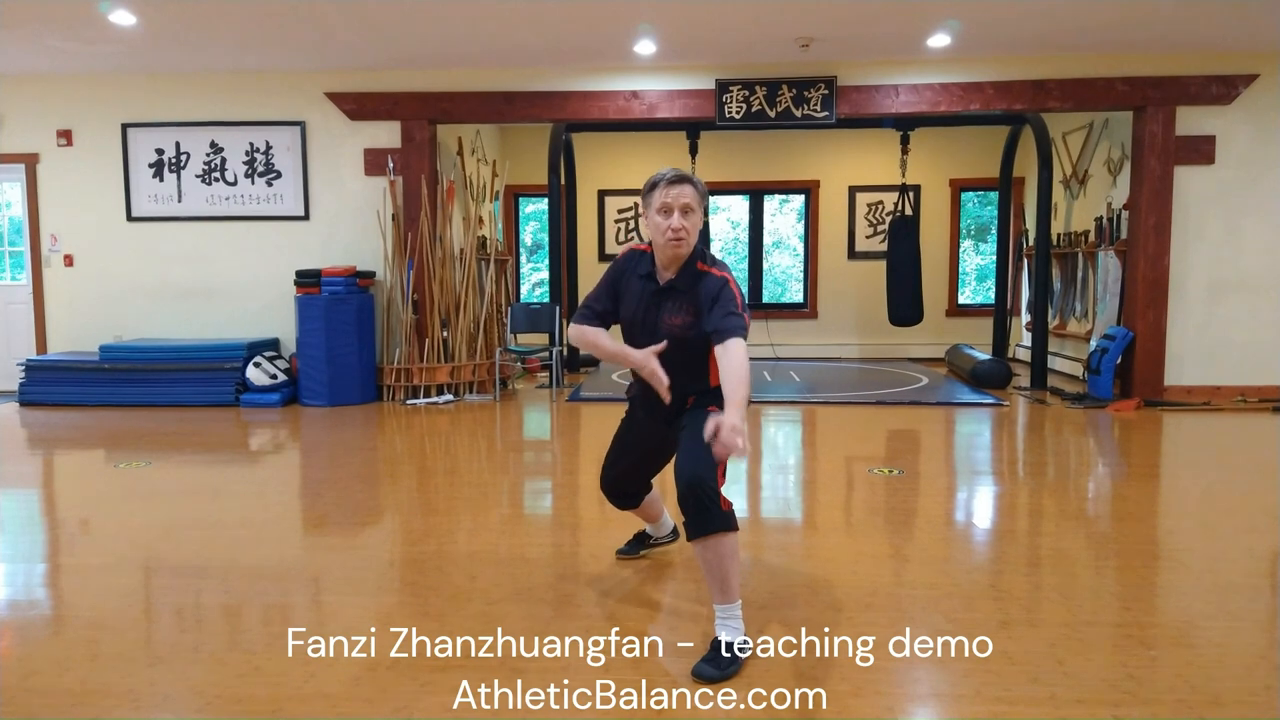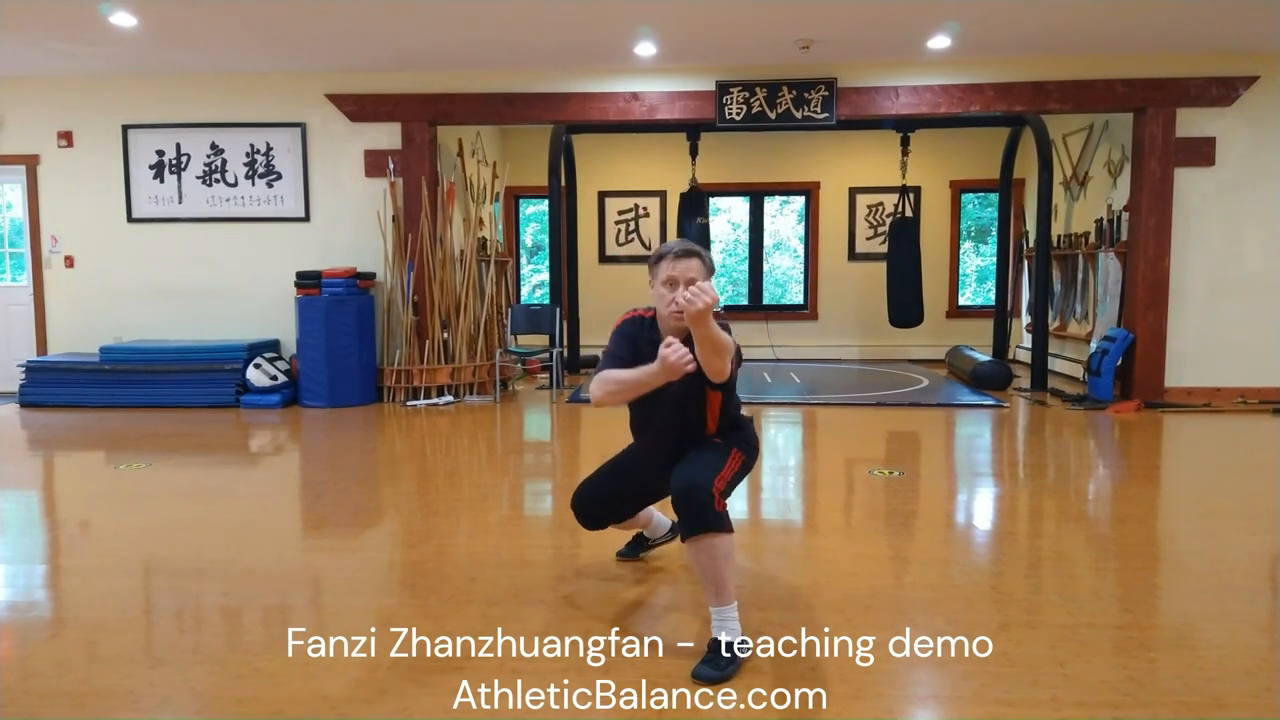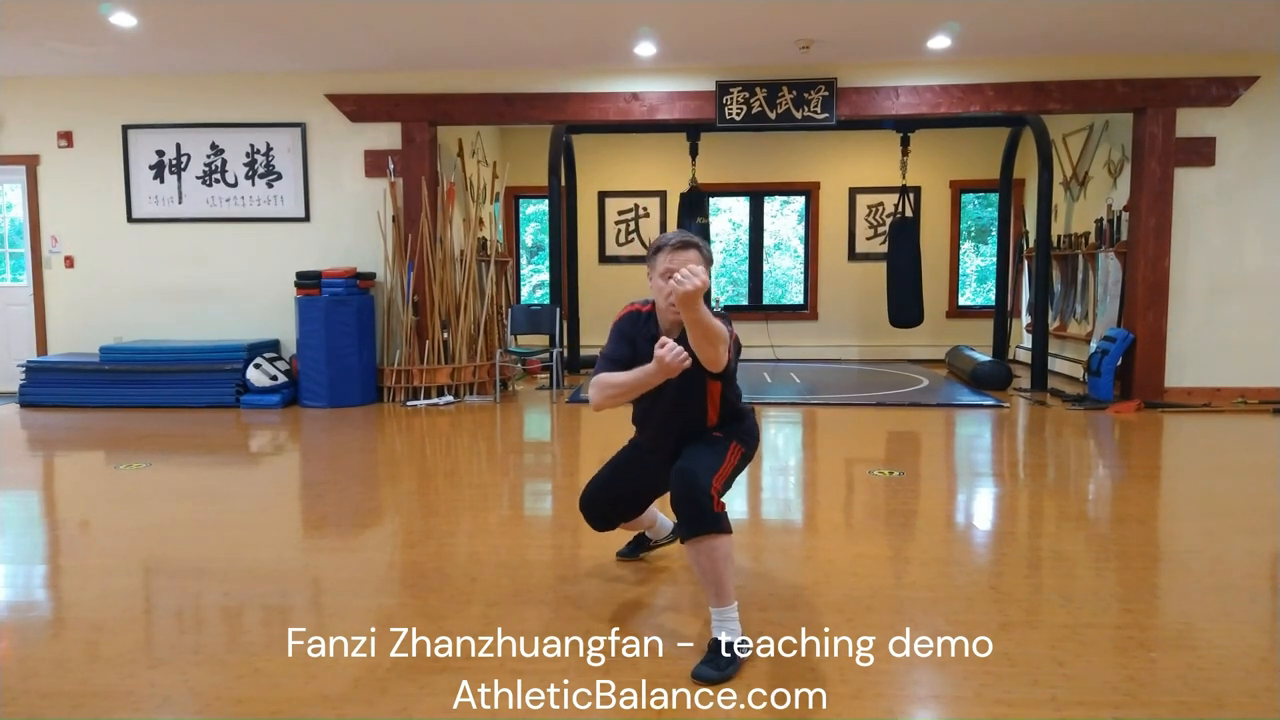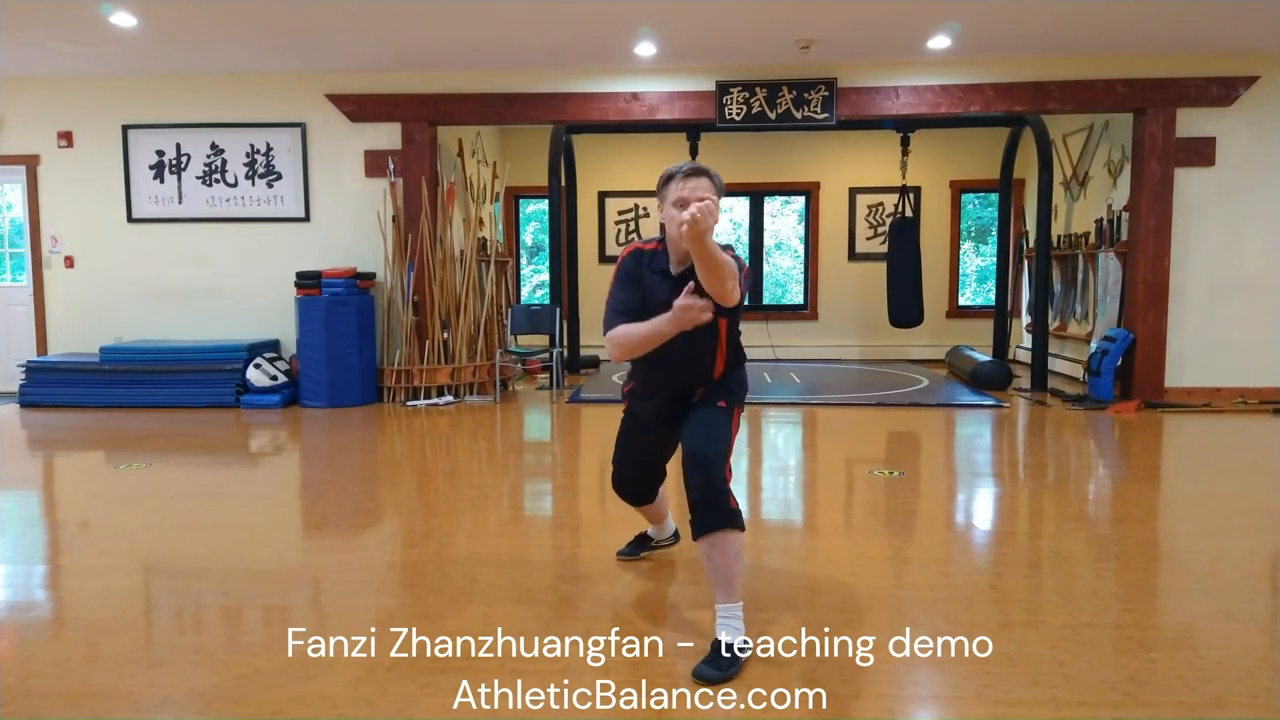
dt=0.7s
person 1, frame 1
left shoulder: (715, 281)
right shoulder: (628, 266)
left elbow: (733, 347)
right elbow: (579, 328)
left wrist: (734, 414)
right wrist: (633, 357)
left hip: (705, 401)
right hip: (650, 400)
left knee: (697, 486)
right knee: (618, 485)
left ankle: (731, 632)
right ankle: (660, 529)
person 1, frame 2
left shoulder: (714, 339)
right shoulder: (633, 328)
left elbow: (719, 360)
right elbow: (599, 392)
left wrist: (702, 323)
right wrist: (659, 371)
left hip: (719, 444)
right hip: (656, 448)
left knee: (693, 490)
right knee: (588, 506)
left ankle: (728, 634)
right ankle: (657, 528)
person 1, frame 3
left shoulder: (716, 329)
right shoulder: (632, 321)
left elbow: (714, 354)
right elbow: (598, 394)
left wrist: (692, 306)
right wrist: (656, 370)
left hip: (722, 434)
right hip: (658, 439)
left knee: (692, 487)
right knee: (597, 507)
left ankle: (728, 634)
right ankle: (659, 530)
person 1, frame 4
left shoulder: (725, 262)
right shoulder: (635, 261)
left elbow: (725, 291)
right elbow: (615, 345)
left wrist: (700, 238)
right wrist: (675, 319)
left hip: (712, 393)
right hip: (649, 394)
left knee: (707, 483)
right knee: (629, 483)
left ankle: (731, 633)
right ankle: (662, 531)
